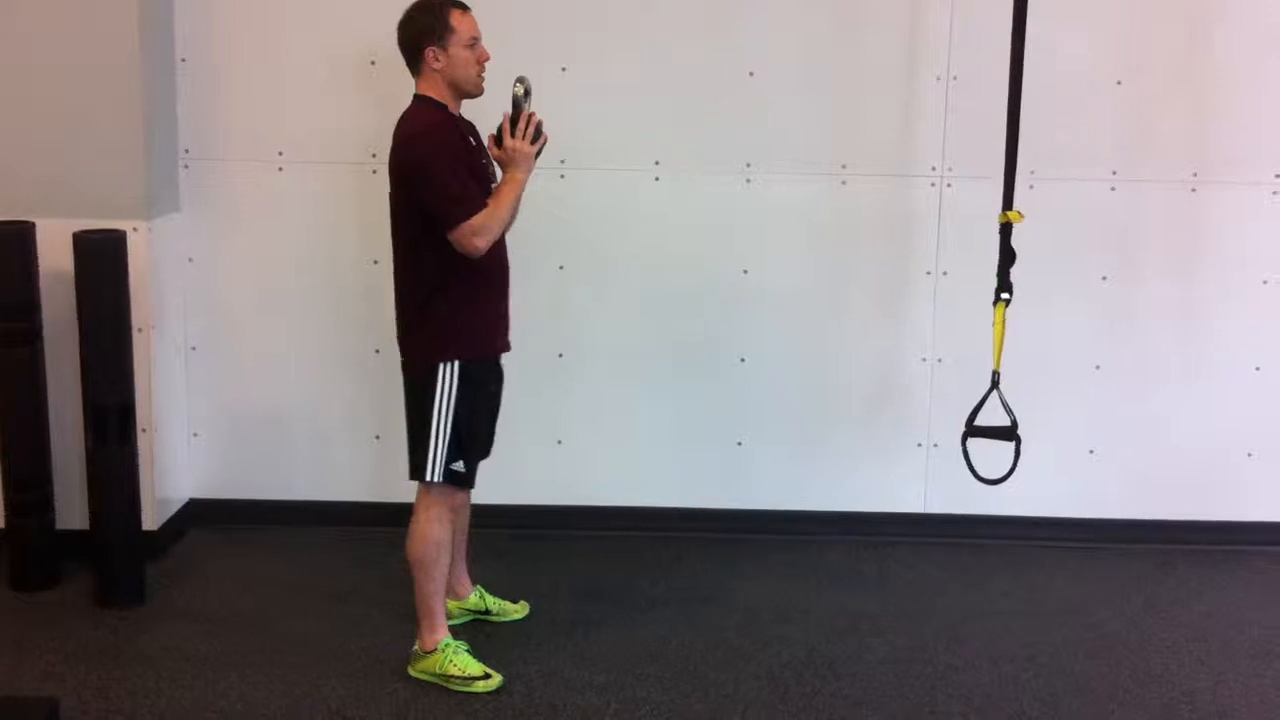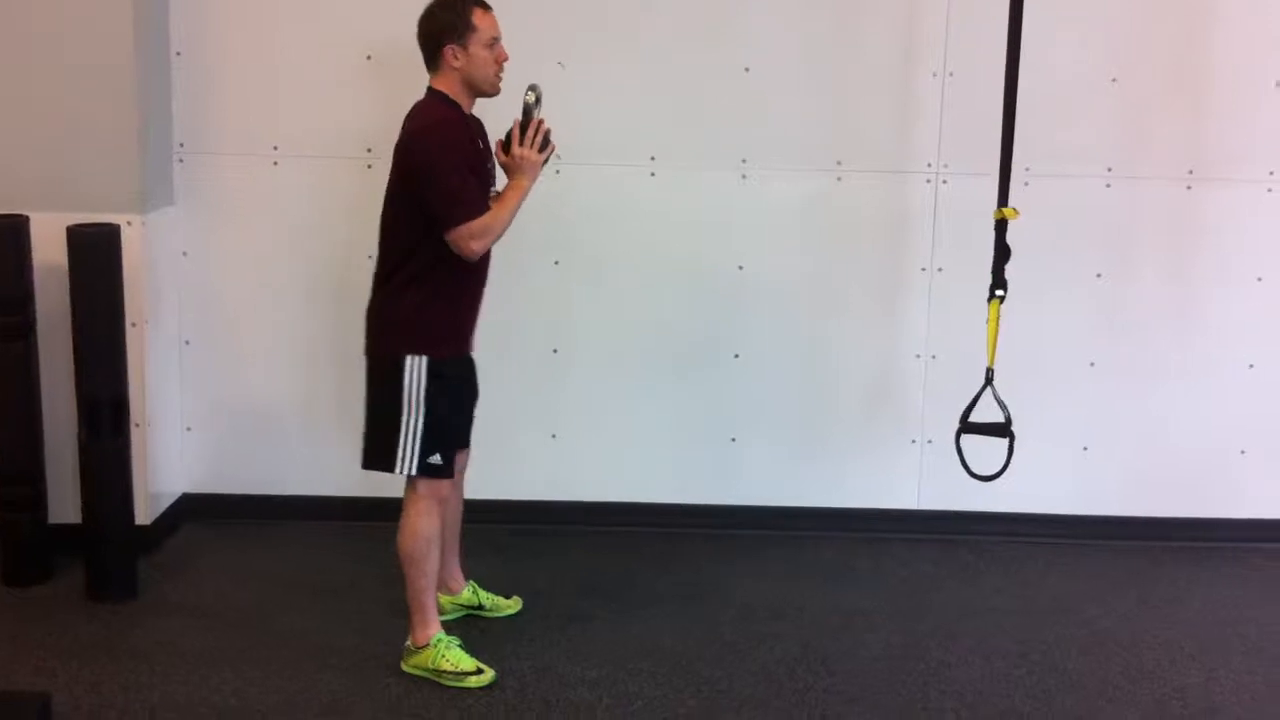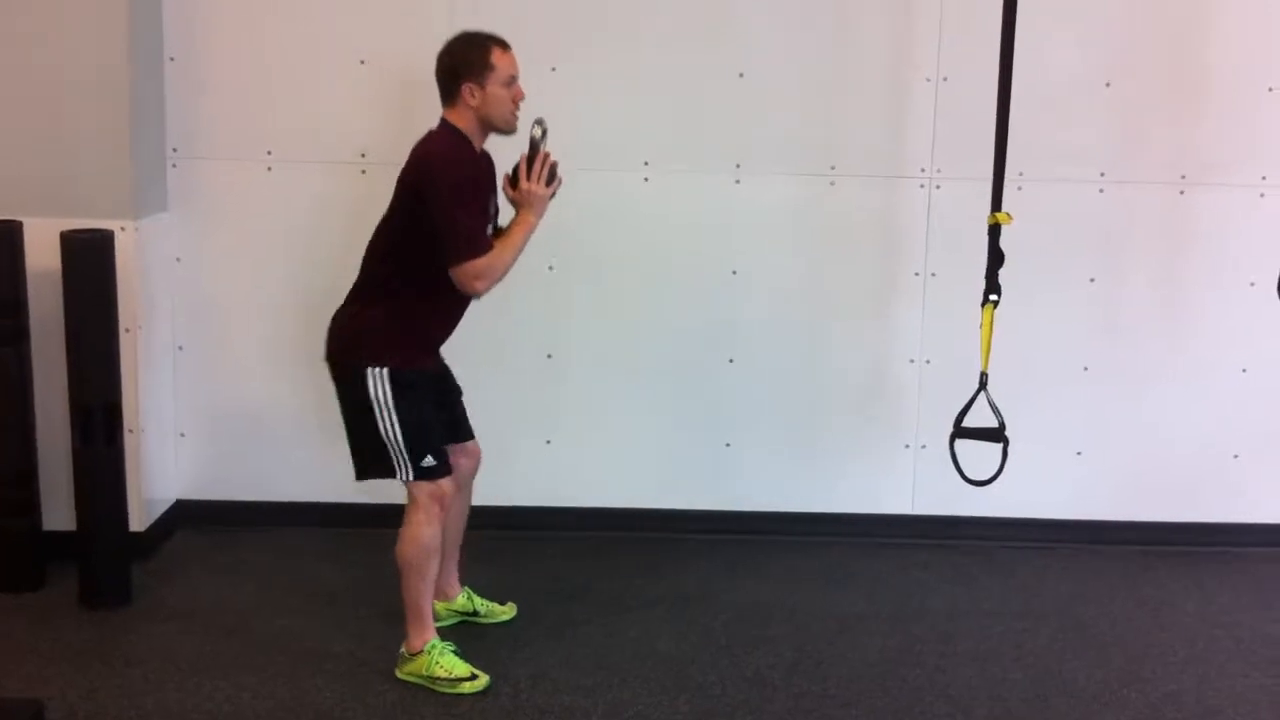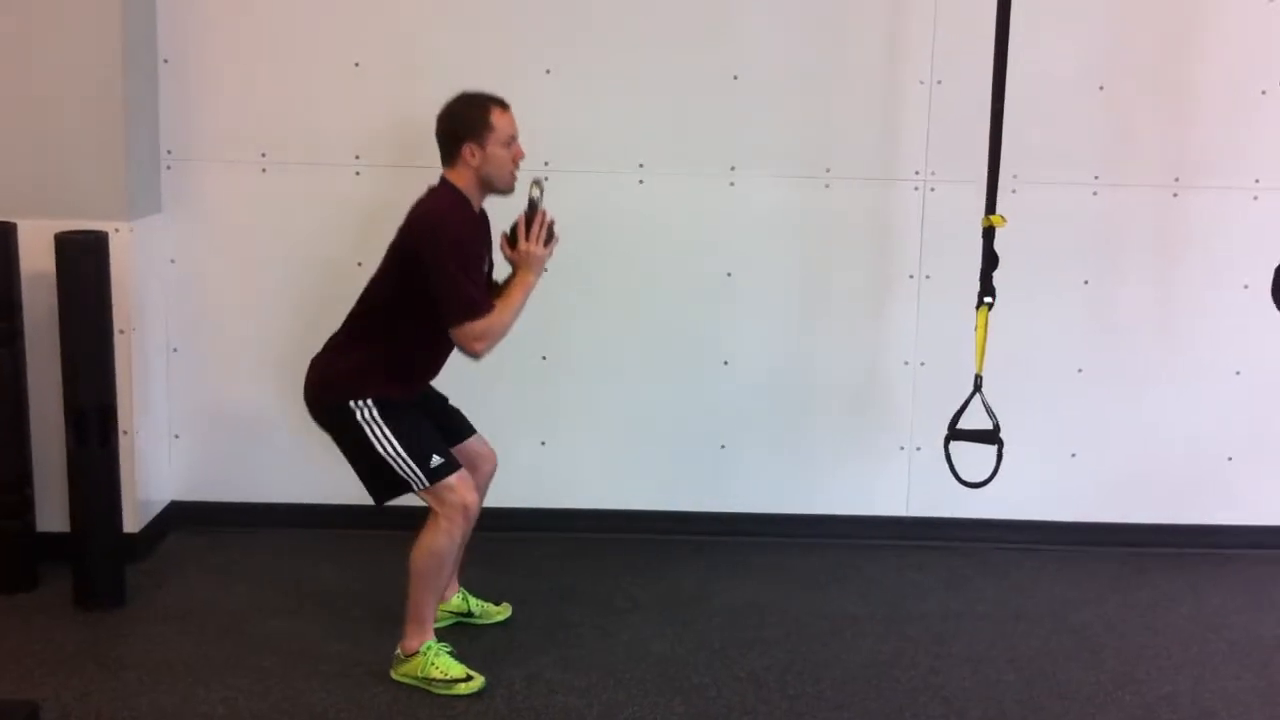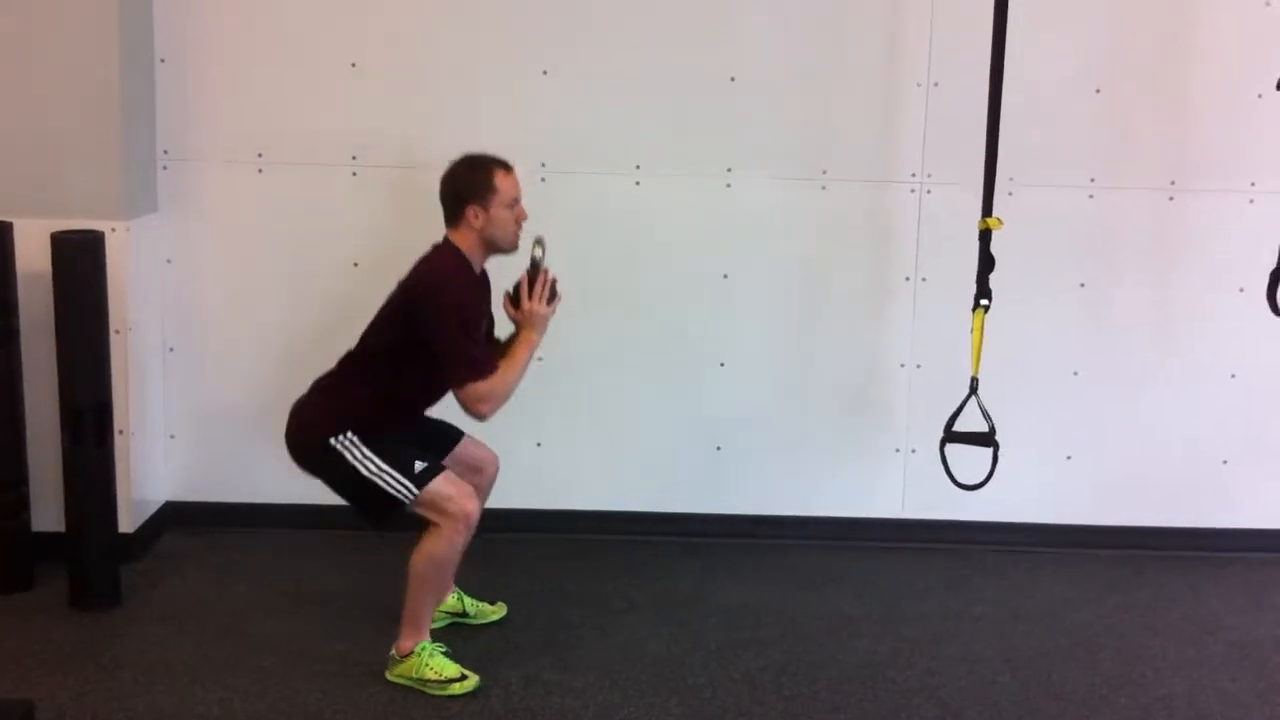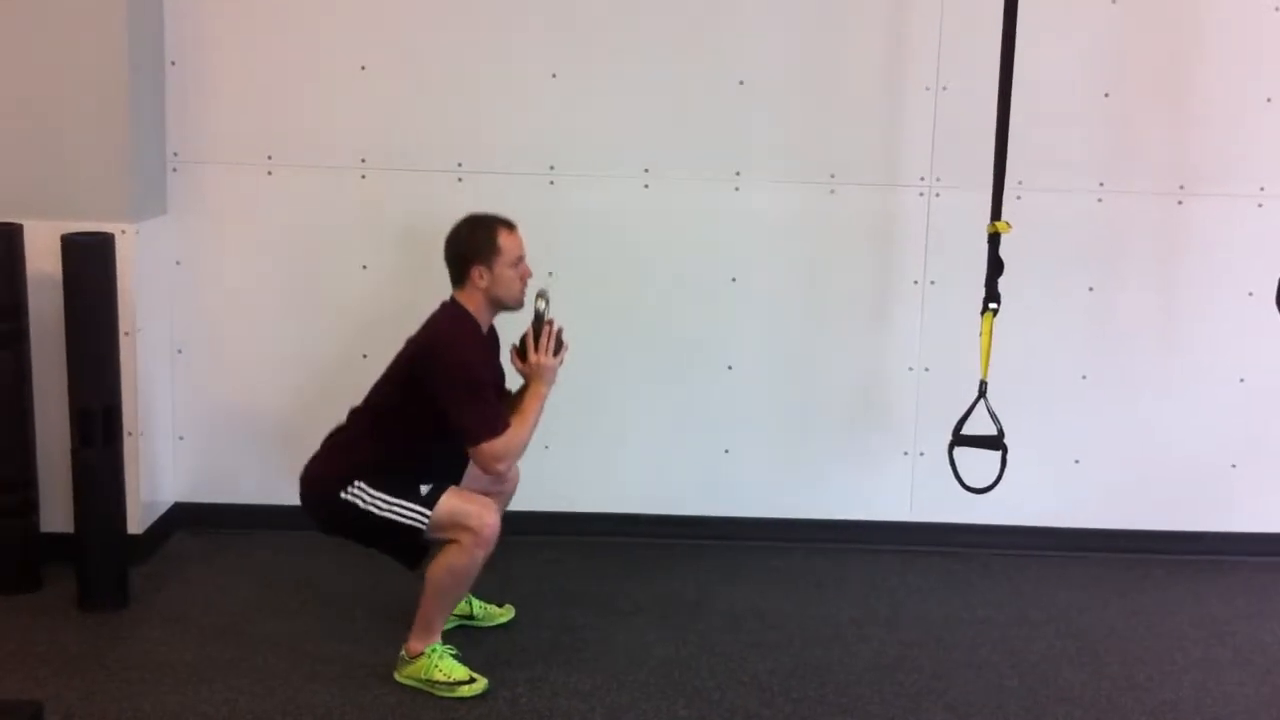
dt=0.3s
person 1, frame 1
left shoulder: (451, 126)
right shoulder: (426, 133)
right elbow: (475, 235)
left wrist: (508, 166)
right wrist: (518, 170)
left hip: (470, 336)
right hip: (446, 342)
left knee: (460, 475)
right knee: (440, 487)
left ankle: (459, 593)
right ankle: (432, 645)
person 1, frame 2
left shoulder: (460, 124)
right shoulder: (435, 129)
left elbow: (472, 224)
right elbow: (471, 238)
left wrist: (513, 173)
right wrist: (523, 177)
left hip: (442, 333)
right hip: (415, 337)
left knee: (451, 466)
right knee: (428, 481)
left ankle: (452, 588)
right ankle: (424, 641)
person 1, frame 3
left shoulder: (471, 158)
right shoulder: (444, 161)
left elbow: (480, 258)
right elbow: (476, 278)
left wrist: (522, 208)
right wrist: (531, 214)
left hip: (412, 348)
right hip: (375, 352)
left knee: (463, 462)
right knee: (433, 491)
left ankle: (449, 594)
right ankle: (419, 648)
person 1, frame 4
left shoulder: (466, 215)
right shoulder: (444, 222)
left elbow: (480, 309)
right elbow: (476, 338)
left wrist: (520, 269)
right wrist: (530, 272)
left hip: (395, 379)
right hip: (355, 388)
left knee: (480, 463)
right knee: (456, 498)
left ankle: (445, 595)
right ankle: (415, 649)
person 1, frame 5
left shoulder: (466, 274)
right shoulder: (445, 285)
left elbow: (485, 370)
right elbow: (483, 400)
left wrist: (522, 328)
right wrist: (533, 332)
left hip: (378, 415)
right hip: (333, 430)
left knee: (482, 466)
right knee: (459, 507)
left ankle: (439, 595)
right ankle: (409, 651)
person 1, frame 6
left shoulder: (474, 330)
right shoulder: (454, 345)
left elbow: (495, 429)
right elbow: (495, 456)
left wrist: (529, 381)
right wrist: (542, 384)
left hip: (385, 460)
right hip: (343, 484)
left knee: (503, 481)
right knee: (479, 523)
left ankle: (449, 598)
right ankle: (419, 653)
